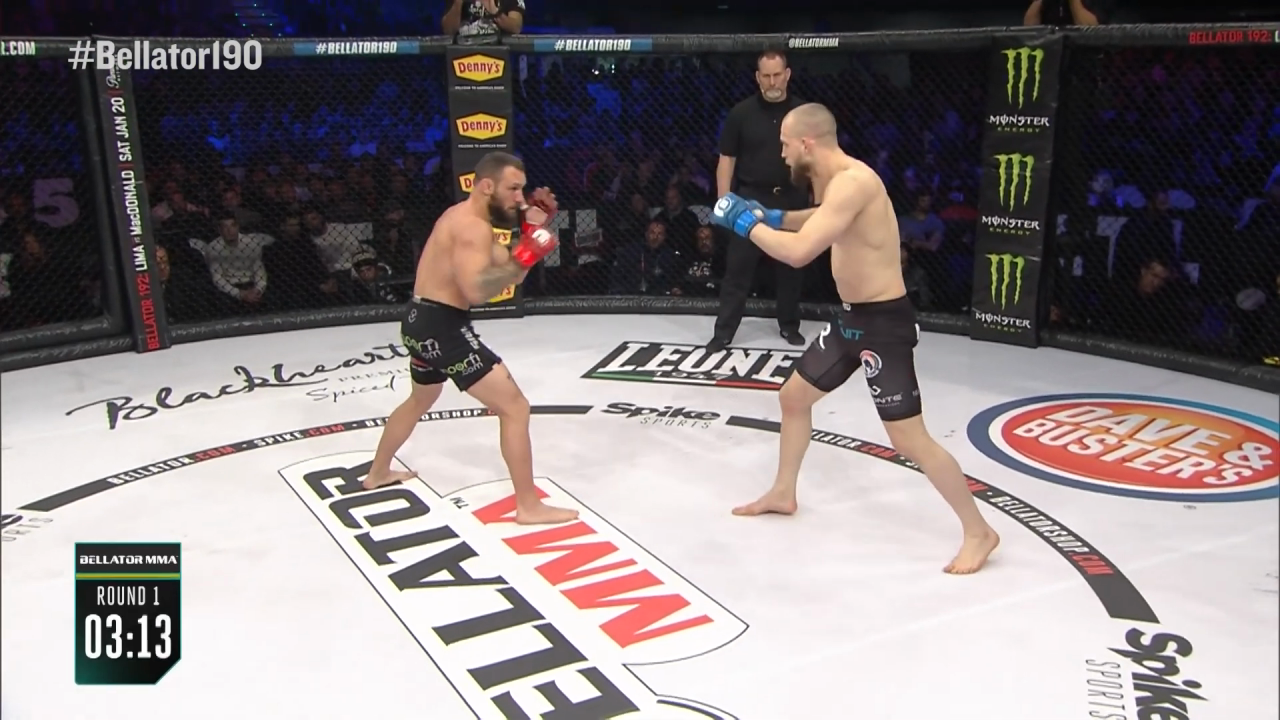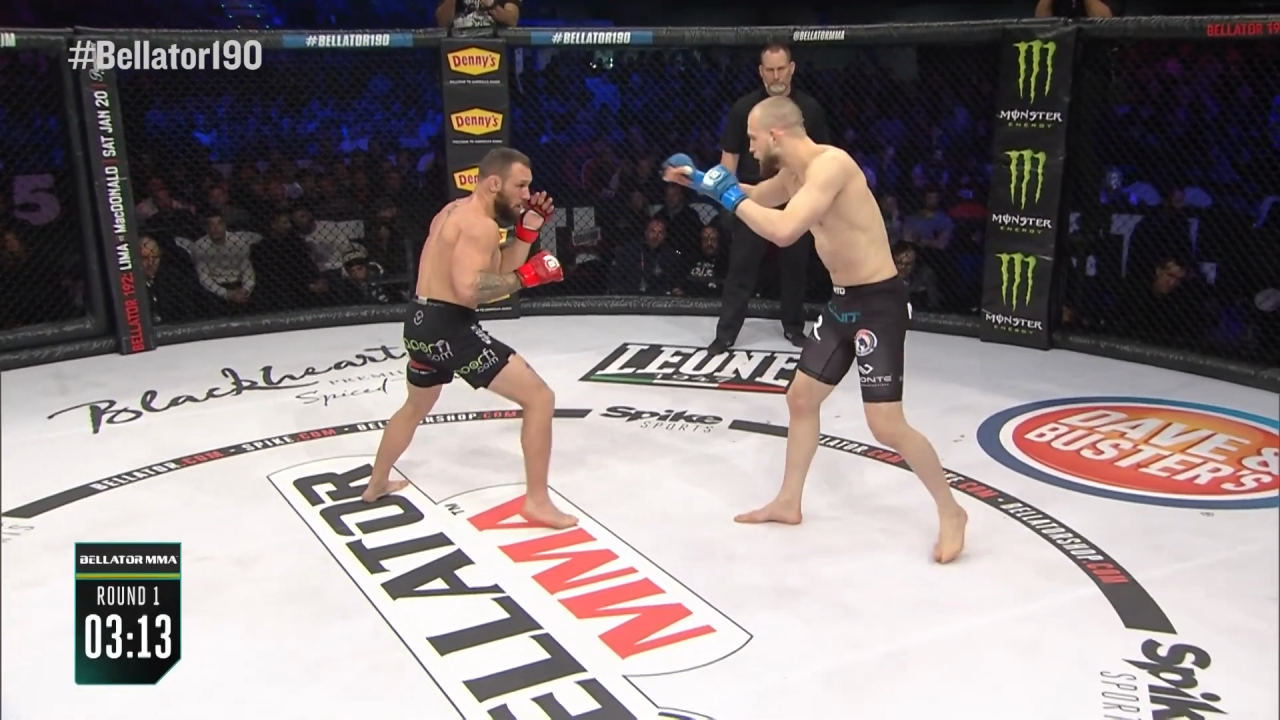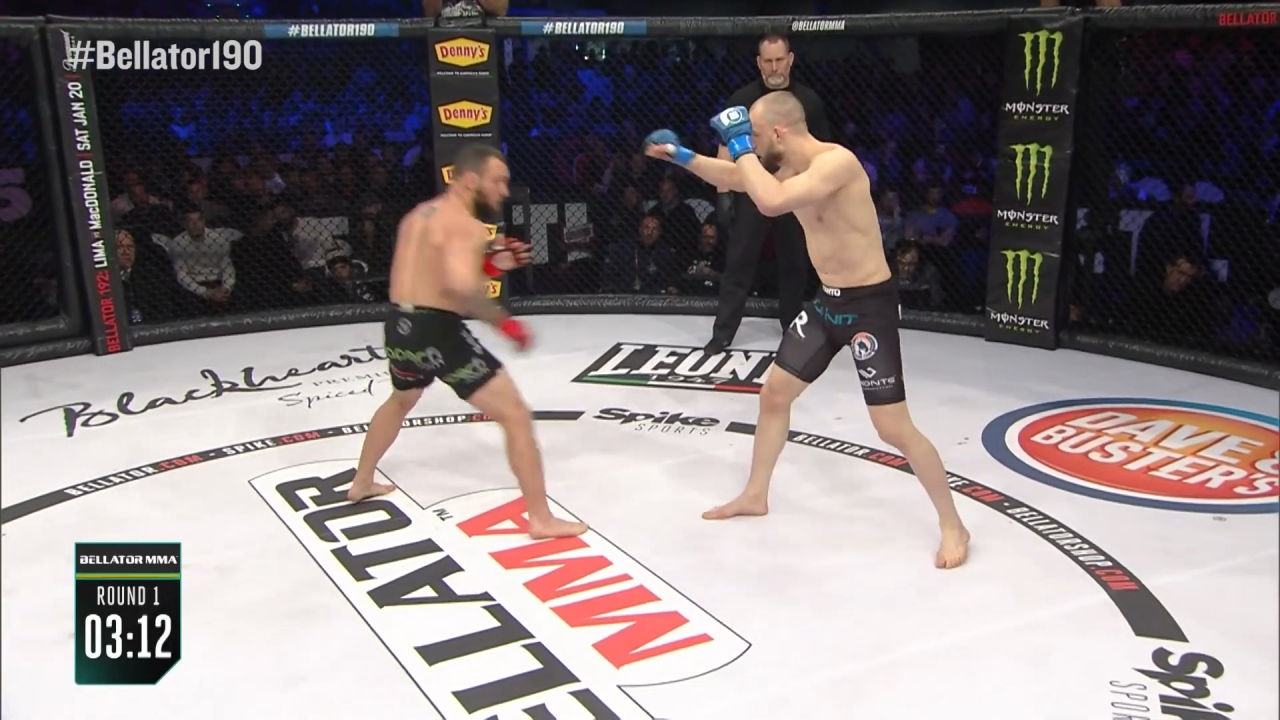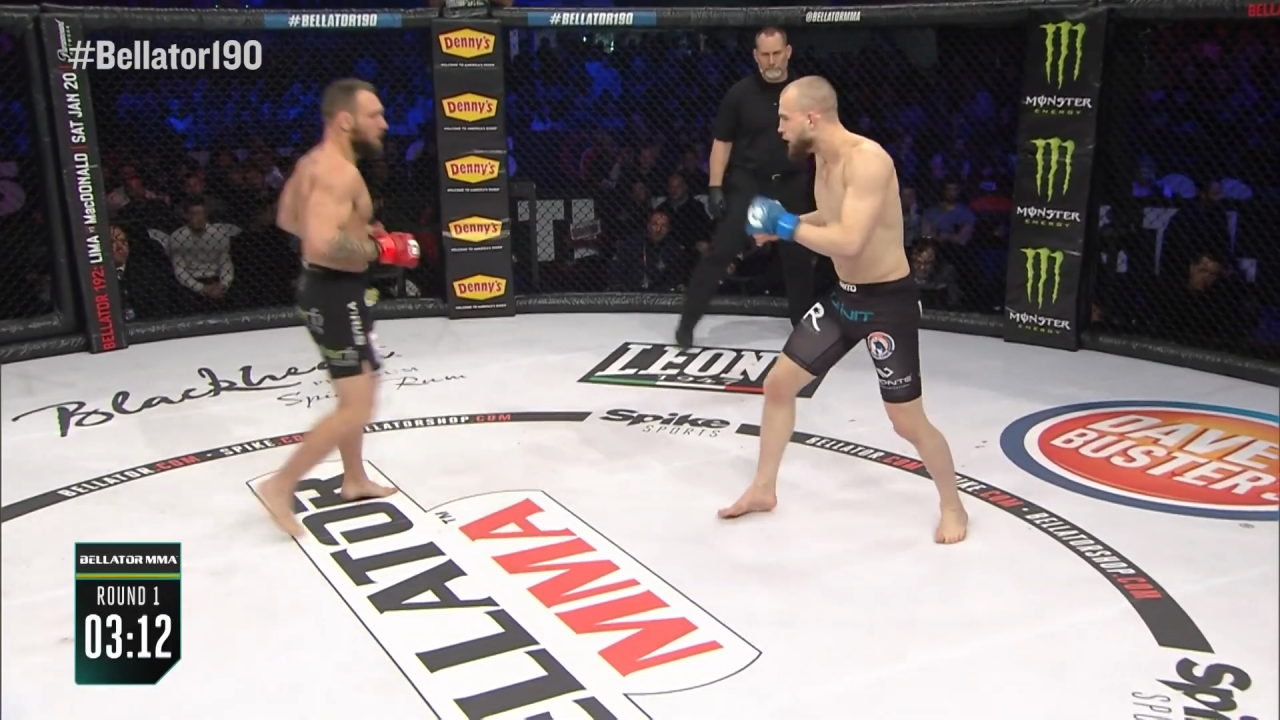
dt=0.4s
person 1, frame 1
left shoulder: (853, 182)
right shoulder: (836, 179)
left elbow: (799, 251)
left wrist: (747, 224)
right wrist: (777, 218)
left hip: (884, 322)
right hip: (851, 318)
left knee: (910, 440)
right knee: (793, 398)
left ankle: (979, 533)
right ankle: (782, 494)
person 1, frame 2
left shoulder: (831, 164)
right shoulder: (797, 171)
left elbow: (784, 231)
right elbow: (760, 197)
left wrist: (731, 197)
right wrist: (697, 177)
left hip: (879, 304)
right hip: (842, 301)
left knee: (887, 426)
right knee: (801, 399)
left ankle: (950, 513)
right ankle: (788, 503)
person 1, frame 3
left shoulder: (836, 162)
right shoulder: (795, 164)
left elbow: (771, 201)
right elbow: (737, 179)
left wrist: (740, 146)
right wrist: (681, 154)
left hip: (870, 306)
right hip: (827, 302)
left knee: (893, 427)
right knee: (773, 396)
left ankle: (952, 526)
right ankle: (753, 496)
person 1, frame 4
left shoulder: (869, 159)
right shoulder: (825, 158)
left elbow: (848, 241)
left wrist: (787, 226)
right wrist: (778, 223)
left hip: (888, 301)
right hip: (843, 297)
left knee: (908, 423)
right knee: (778, 384)
left ankle: (952, 506)
right ankle: (762, 489)
person 2, frame 1
left shoulder: (462, 217)
right shoulder: (473, 227)
left elbow: (510, 272)
right elbow: (476, 290)
left wrist: (531, 227)
right wrist: (527, 253)
left hip: (421, 321)
right hip: (444, 327)
left knee: (420, 401)
right knee: (515, 408)
left ankle: (378, 472)
right ankle: (529, 506)
person 2, frame 2
left shoulder: (455, 212)
right shoulder: (480, 224)
left elbow: (497, 273)
right elbow: (470, 288)
left wrist: (527, 230)
right wrist: (528, 275)
left hip: (421, 321)
right hip: (451, 328)
left knee: (415, 408)
right knee: (539, 398)
left ankle: (377, 484)
right ankle: (537, 501)
person 2, frame 3
left shoulder: (419, 215)
right shoulder: (465, 226)
right elbow: (461, 287)
left wrist: (494, 263)
right wrist: (504, 321)
left hip: (400, 328)
right hip: (438, 333)
left knee: (399, 404)
right knee: (516, 416)
left ankle: (362, 483)
right ankle: (541, 518)
person 2, frame 4
left shoulder: (314, 163)
right shoulder: (338, 173)
left elbow: (287, 219)
right elbow: (322, 245)
right wrist: (383, 250)
left hip: (328, 291)
right hip: (336, 296)
left knee: (352, 395)
right knee: (356, 411)
left ankle: (355, 480)
right ankle: (281, 485)
person 3, frame 1
right shoulder: (741, 112)
right elbow: (726, 158)
right wrist: (723, 200)
left hip: (791, 199)
right hip: (750, 198)
left knee: (791, 266)
right knee: (738, 267)
left ankle: (789, 325)
right ankle: (723, 331)
person 3, frame 2
left shoulder: (810, 108)
right shoulder: (744, 107)
right elbow: (730, 155)
left knee: (795, 266)
right knee: (741, 266)
left ankle: (794, 326)
right ankle: (726, 332)
person 3, frame 3
left shoulder: (809, 100)
right shoulder: (742, 99)
right elbow: (726, 148)
right wrist: (723, 192)
left knee: (794, 263)
right knee: (739, 263)
left ankle: (792, 325)
right ankle: (723, 332)
person 3, frame 4
right shoulder: (740, 94)
right elbow: (722, 143)
right wrist: (715, 188)
left hip: (792, 186)
right hip: (746, 185)
left knee: (799, 259)
right knee: (721, 251)
right ankle: (688, 319)
